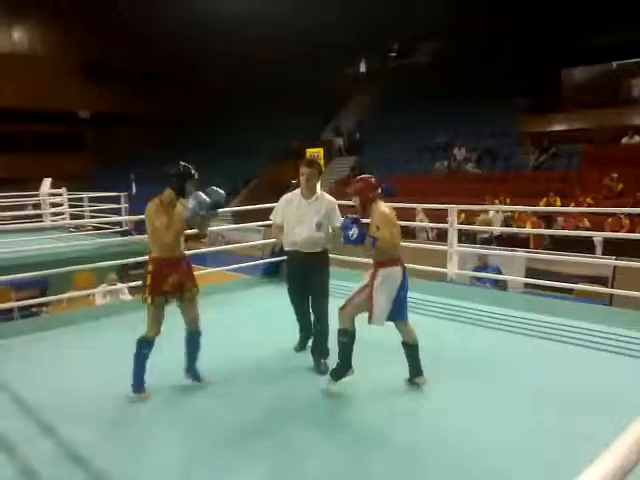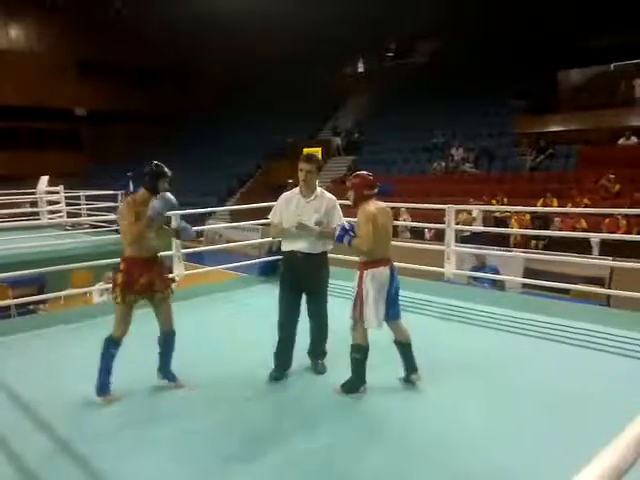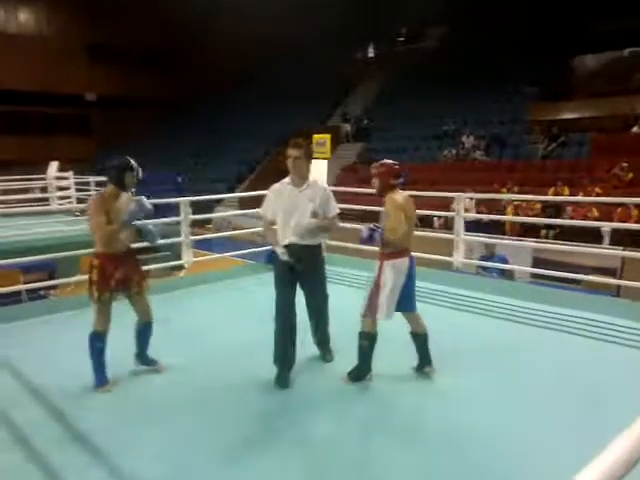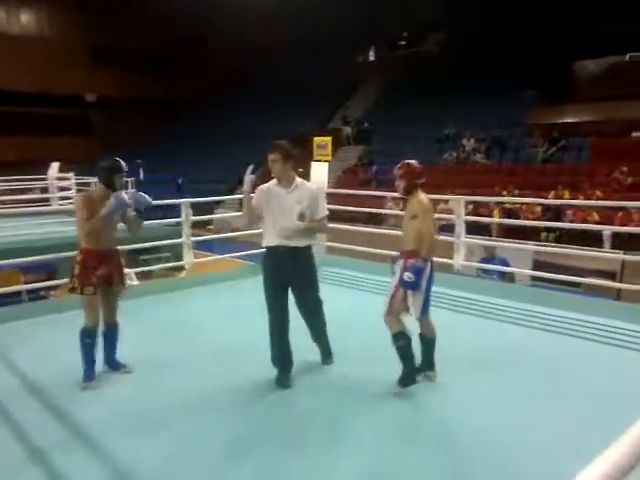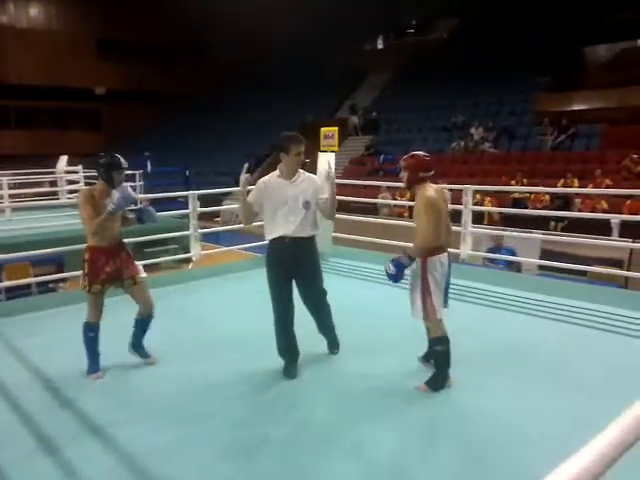
dt=0.4s
person 1, frame 1
left shoulder: (328, 202)
right shoulder: (287, 200)
left elbow: (338, 231)
right elbow: (276, 229)
left wrist: (321, 238)
right wrist: (286, 239)
left hip: (318, 258)
right hip: (294, 258)
left knee: (320, 308)
right knee: (298, 304)
left ankle: (320, 355)
right ankle: (305, 333)
person 1, frame 2
left shoulder: (328, 201)
right shoulder: (286, 199)
left elbow: (336, 232)
right elbow: (273, 231)
left wrist: (314, 230)
right wrist: (289, 228)
left hip: (316, 261)
right hip: (291, 260)
left knee: (317, 312)
right knee: (286, 314)
left ankle: (317, 355)
right ankle: (282, 362)
person 1, frame 3
left shoulder: (321, 190)
right shoulder: (276, 190)
left elbow: (333, 223)
right elbow: (267, 226)
left wrist: (314, 225)
right wrist: (277, 246)
left hip: (311, 253)
right hip: (285, 255)
left knee: (318, 304)
right knee: (284, 311)
left ankle: (323, 344)
right ankle: (284, 366)
person 1, frame 4
left shoulder: (310, 191)
right shoulder: (264, 191)
left elbow: (322, 225)
right elbow: (249, 221)
left wrist: (300, 227)
right wrist: (246, 191)
left hip: (301, 255)
right hip: (274, 256)
left knee: (312, 307)
right knee: (277, 315)
left ankle: (324, 347)
right ankle: (283, 367)
person 1, frame 5
left shoulder: (312, 182)
right shoulder: (265, 184)
left elbow: (330, 214)
right elbow: (247, 219)
left wrist: (332, 190)
right wrist: (243, 191)
left hip: (305, 247)
right hip: (278, 249)
left knee: (316, 299)
right knee: (281, 307)
left ankle: (331, 337)
right ankle: (290, 358)
person 2, frame 1
left shoulder: (182, 203)
right shoulder: (155, 206)
left elbow: (202, 228)
right elbow: (168, 238)
left wrist: (211, 209)
right wrist: (188, 216)
left hip: (181, 265)
right hip: (160, 268)
left knee: (193, 324)
right knee: (153, 330)
left ankle: (191, 369)
right ankle: (138, 382)
person 2, frame 2
left shoulder: (156, 203)
right shoulder: (128, 205)
right elbow: (131, 238)
left wrist: (177, 232)
right wrist: (151, 215)
left hip: (155, 265)
right hip: (132, 268)
left knee: (168, 325)
right knee: (120, 330)
left ankle: (164, 370)
right ankle: (102, 383)
person 2, frame 3
left shoulder: (128, 198)
right shoulder: (97, 202)
right elbow: (103, 236)
left wrist: (141, 232)
right wrist: (128, 219)
left hip: (127, 259)
right hip: (106, 264)
left knee: (146, 315)
right knee: (102, 324)
left ankle: (142, 355)
right ankle: (99, 375)
person 2, frame 4
left shoulder: (118, 199)
right shoulder: (85, 199)
left elbow: (134, 229)
right elbow: (84, 231)
left wrist: (139, 211)
right wrist: (107, 212)
left hip: (112, 258)
right hip: (89, 261)
left knee: (111, 317)
right knee: (92, 320)
left ankle: (111, 360)
right ankle: (88, 371)
person 2, frame 5
left shoulder: (118, 194)
right shoulder: (86, 196)
right elbow: (92, 229)
left wrist: (139, 217)
right wrist: (112, 208)
left hip: (120, 253)
right hip: (97, 257)
left knee: (147, 305)
right knee: (95, 315)
left ankle: (137, 345)
right ankle: (93, 363)
person 3, frame 1
left shoulder: (380, 212)
right shoulder: (381, 209)
left elbow: (393, 244)
left wrist: (363, 238)
right wrist: (360, 228)
left hip: (385, 273)
right hip: (397, 270)
left knee: (347, 312)
right knee: (402, 322)
left ankle: (344, 365)
right ankle: (416, 374)
person 3, frame 2
left shoulder: (365, 211)
right shoulder: (384, 209)
left elbow: (365, 246)
left wrist: (346, 237)
right wrist: (355, 232)
left hip: (372, 273)
right hip: (387, 268)
left knee: (359, 327)
right knee: (394, 322)
left ankle: (357, 380)
right ankle: (411, 371)
person 3, frame 3
left shoulder: (393, 200)
right shoulder: (405, 199)
left elbow: (398, 235)
left wrist: (374, 235)
right wrist: (380, 232)
left hip: (392, 263)
right hip: (405, 260)
left knee: (369, 315)
right knee: (411, 313)
left ankle: (363, 368)
right ankle: (425, 363)
person 3, frame 4
left shoulder: (419, 202)
right shoulder: (414, 201)
left elbow: (430, 238)
left wrist: (419, 265)
left hip: (414, 264)
right hip: (413, 263)
left knee: (392, 315)
right knee: (423, 316)
left ankle: (410, 370)
right ankle: (428, 366)
person 3, frame 5
left shoulder: (424, 196)
right shoulder: (436, 191)
left elbow: (427, 236)
right elbow: (446, 227)
left wrist: (406, 258)
left hip: (430, 260)
right hip: (440, 256)
left knee: (431, 318)
right knee: (433, 313)
left ankle: (442, 374)
right ankle: (433, 354)
